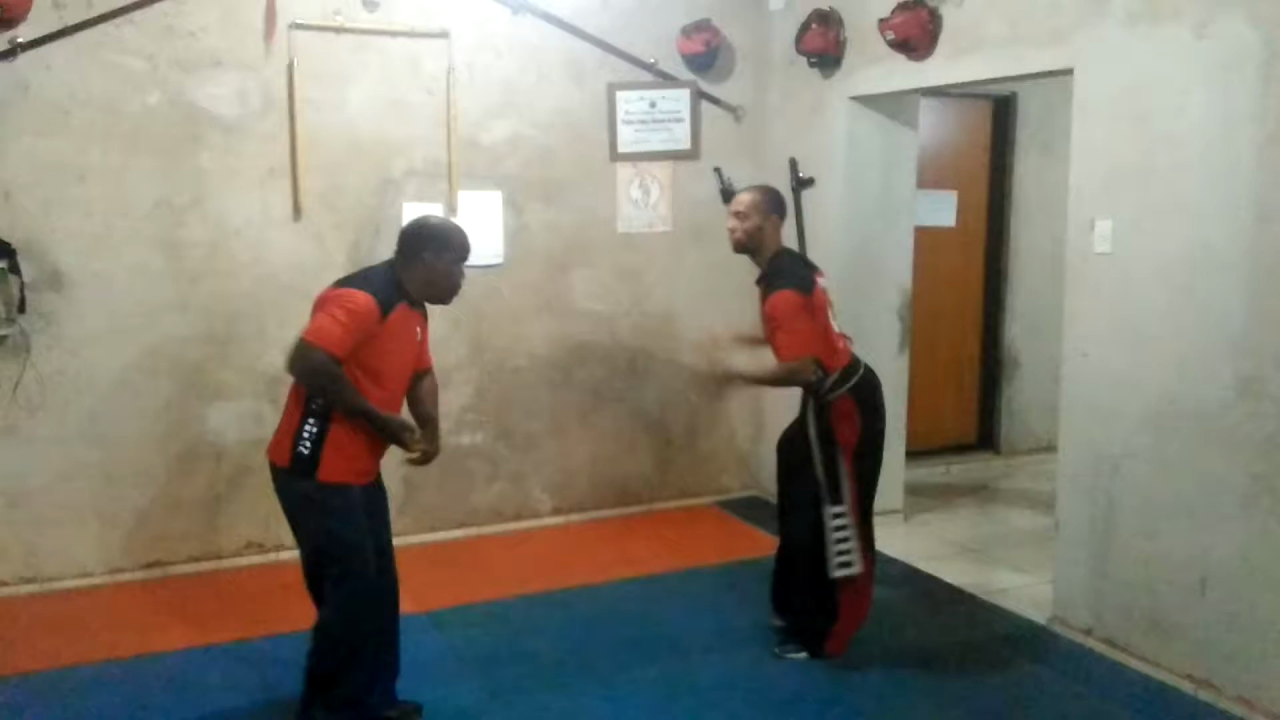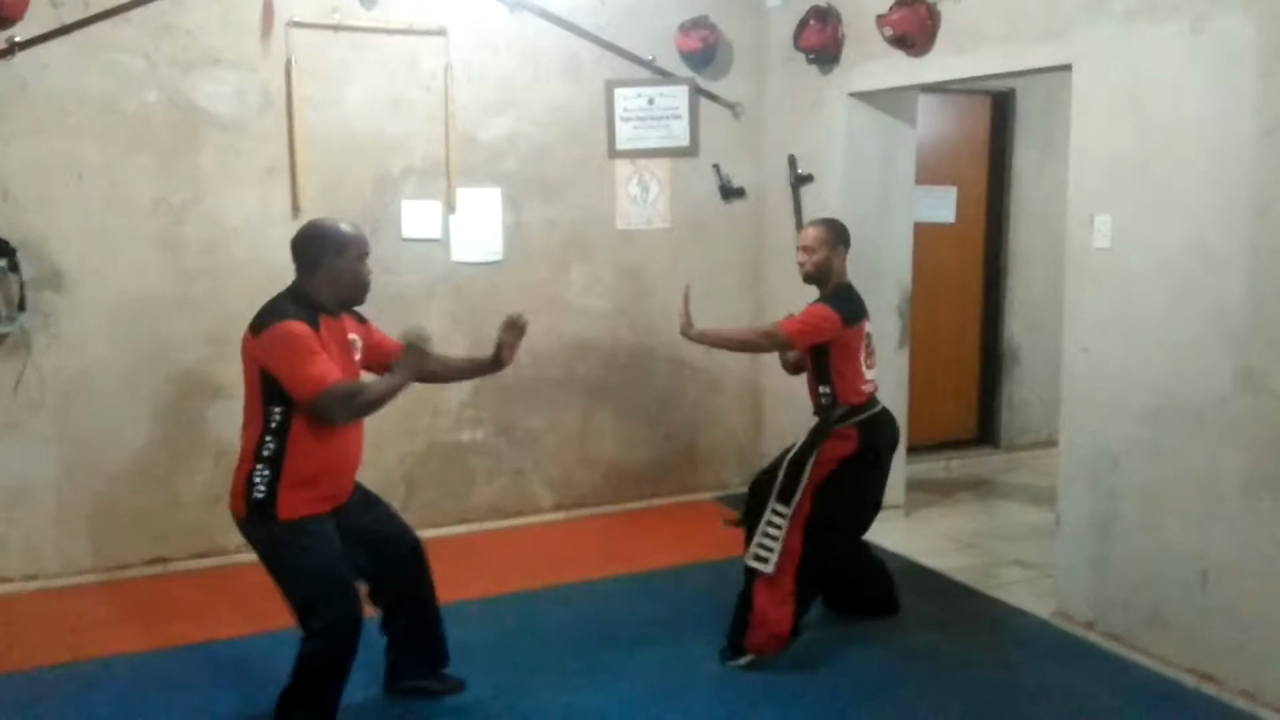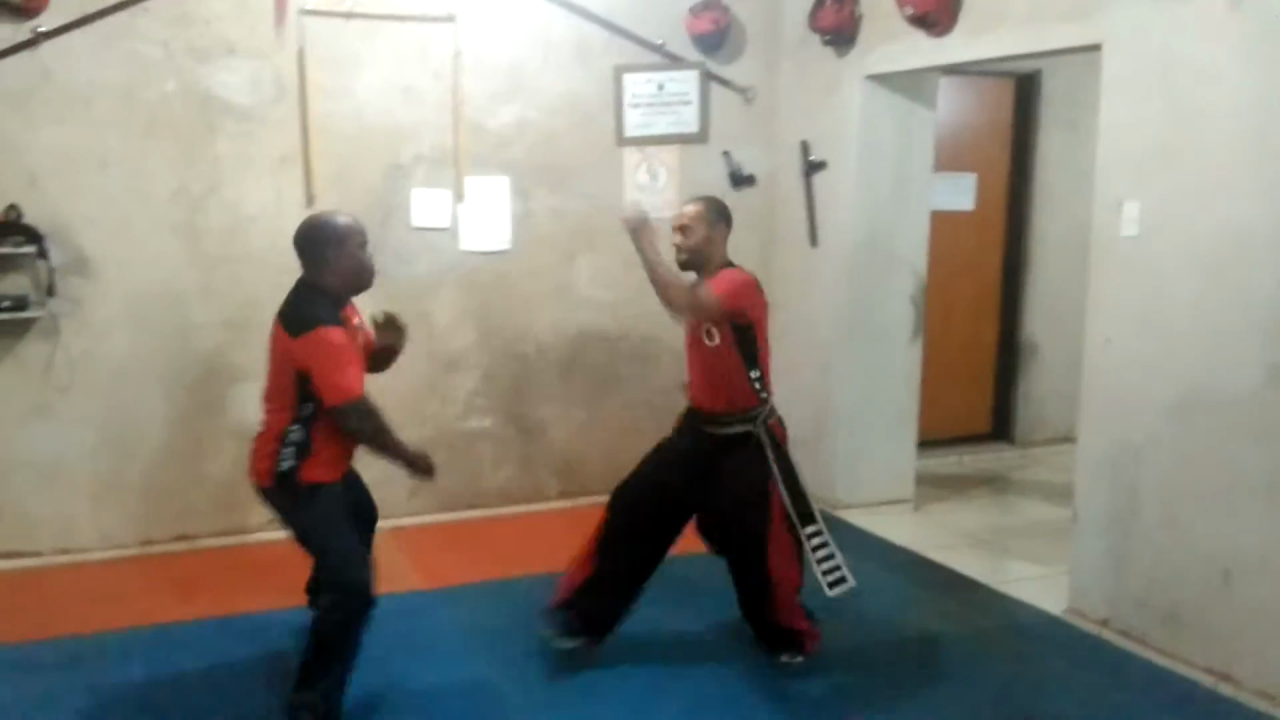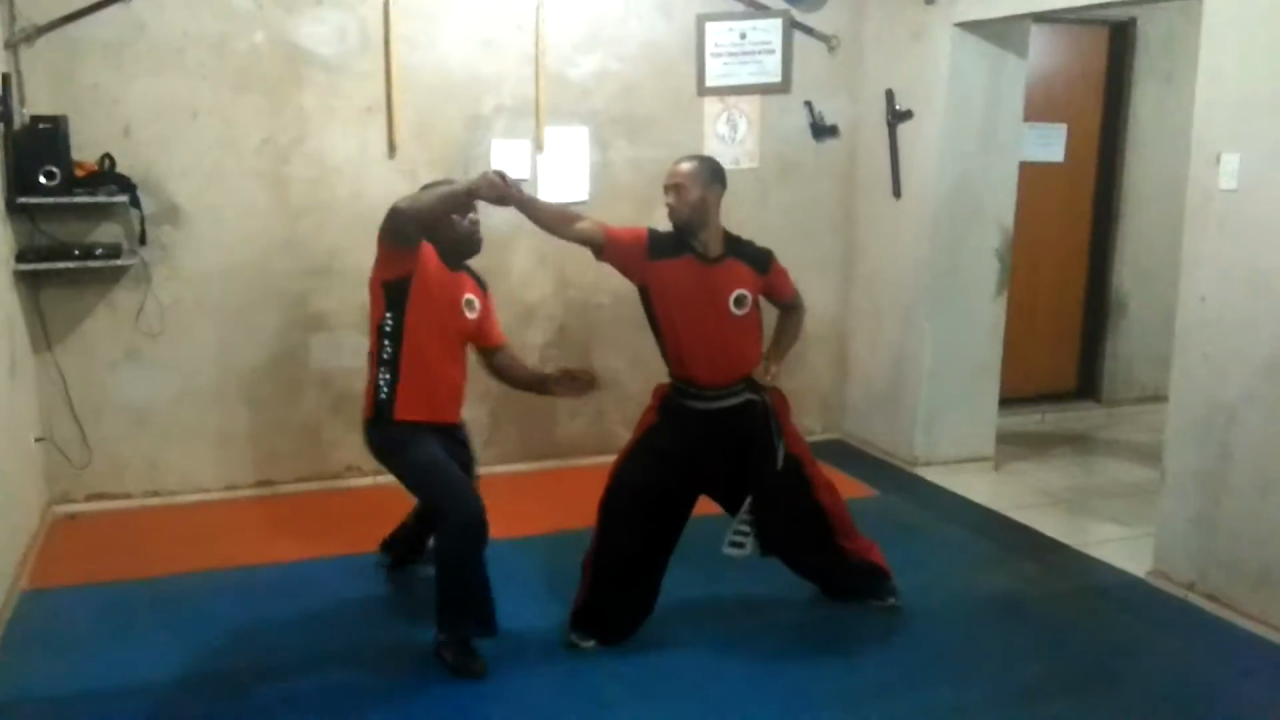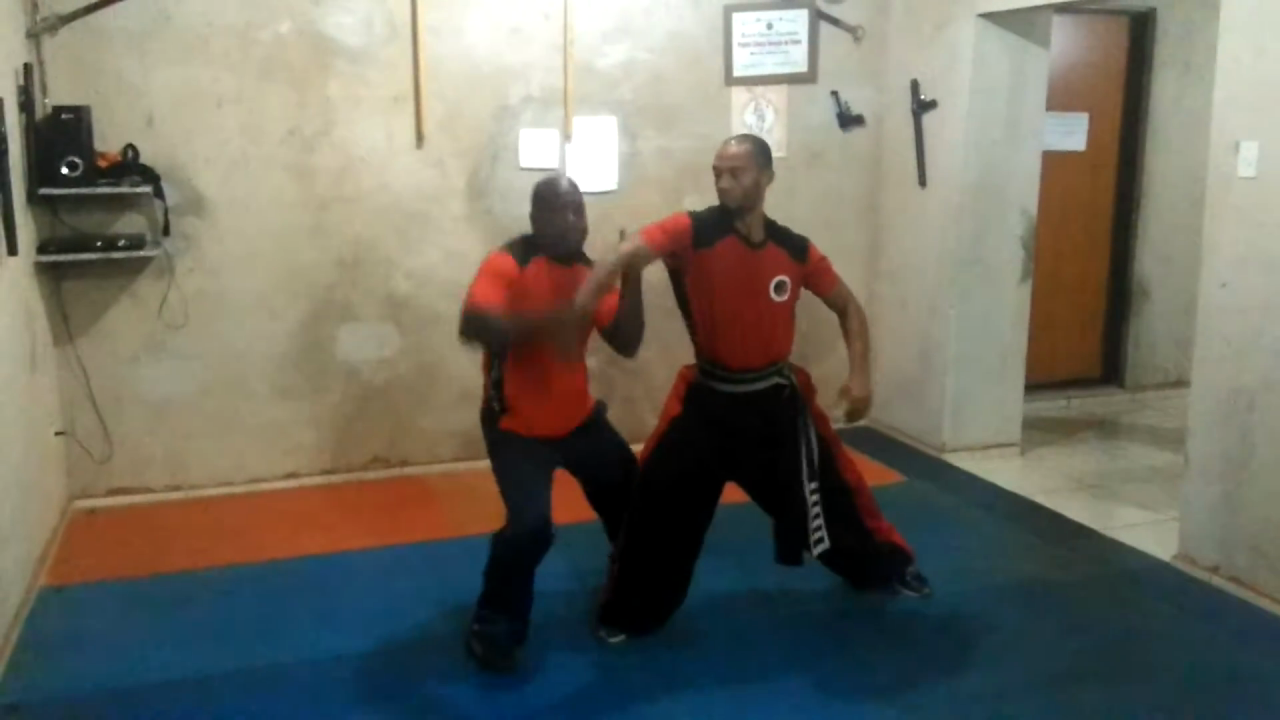
dt=0.7s
person 1, frame 1
left shoulder: (413, 308)
right shoulder: (360, 299)
left elbow: (421, 374)
right elbow: (306, 363)
left wrist: (428, 427)
right wrist: (380, 420)
left hip: (359, 470)
right hip: (314, 471)
left knee: (379, 586)
right knee: (351, 593)
person 1, frame 2
left shoulder: (344, 320)
right shoulder: (283, 329)
left elbow: (417, 364)
right elbow: (339, 405)
left wrist: (491, 362)
right wrist: (400, 374)
left hip: (336, 491)
right hip: (281, 508)
left knee: (403, 557)
right knee: (337, 616)
left ankle: (412, 671)
person 1, frame 3
left shoulder: (333, 304)
right shoulder: (320, 327)
left elbow: (369, 362)
right elbow: (355, 414)
left wrist: (386, 346)
right wrist: (408, 456)
left hip: (313, 463)
right hip: (296, 474)
left knee: (358, 520)
right knee: (349, 583)
left ankle: (326, 600)
person 1, frame 4
left shoulder: (472, 284)
right shoulder: (405, 256)
left elbow: (497, 357)
right elbow: (402, 214)
left wrist: (548, 383)
right wrist: (470, 186)
left hip: (442, 421)
right hip: (398, 423)
left knee: (450, 497)
right knee: (465, 515)
left ankle: (402, 547)
right ankle: (456, 633)
person 1, frame 5
left shoulder: (592, 273)
right shoulder: (508, 265)
left elbow: (627, 344)
right elbow: (472, 325)
left wrist: (631, 281)
right wrist: (545, 321)
left hip: (580, 419)
right hip: (518, 426)
left knee: (633, 494)
right knee: (531, 527)
right ankle: (492, 627)
person 2, frame 1
left shoulder: (784, 287)
right shoulder: (789, 268)
left elbow: (799, 368)
left wrist: (735, 376)
right wrist: (759, 337)
left hip: (843, 403)
right hip: (842, 395)
left knee: (833, 513)
right knee: (803, 505)
left ankle: (822, 631)
right ankle: (796, 609)
person 2, frame 2
left shoulder: (833, 310)
right shoulder: (842, 305)
left elbow: (766, 338)
right elbow: (795, 364)
left wrist: (694, 332)
right wrist: (790, 349)
left hip: (850, 435)
right hip: (868, 429)
left knee: (778, 504)
right knee: (832, 527)
left ankle: (761, 634)
right ankle: (871, 597)
person 2, frame 3
left shoulder: (739, 284)
right shoulder: (696, 288)
left elbow: (683, 303)
left wrist: (645, 242)
right wrist: (699, 363)
left hip: (748, 439)
right hip: (697, 432)
left knee: (759, 543)
right knee: (632, 516)
left ankle: (788, 633)
right ankle: (585, 615)
person 2, frame 4
left shoulder: (757, 262)
right shoulder: (652, 252)
left elbow: (794, 307)
right elbow: (577, 227)
left wrist: (771, 361)
right wrist: (514, 196)
left hip: (747, 413)
right hip: (682, 415)
left knee: (802, 503)
right knee: (628, 508)
left ankle: (867, 579)
right ankle: (600, 622)
person 2, frame 5
left shoulder: (795, 249)
right shoulder: (693, 231)
left elbow: (848, 308)
right elbow: (628, 256)
left wrist: (859, 373)
right wrist: (583, 301)
left hip: (776, 398)
right hip: (710, 399)
left knee: (829, 487)
right knee: (661, 497)
left ankle: (889, 566)
right ankle: (627, 611)
